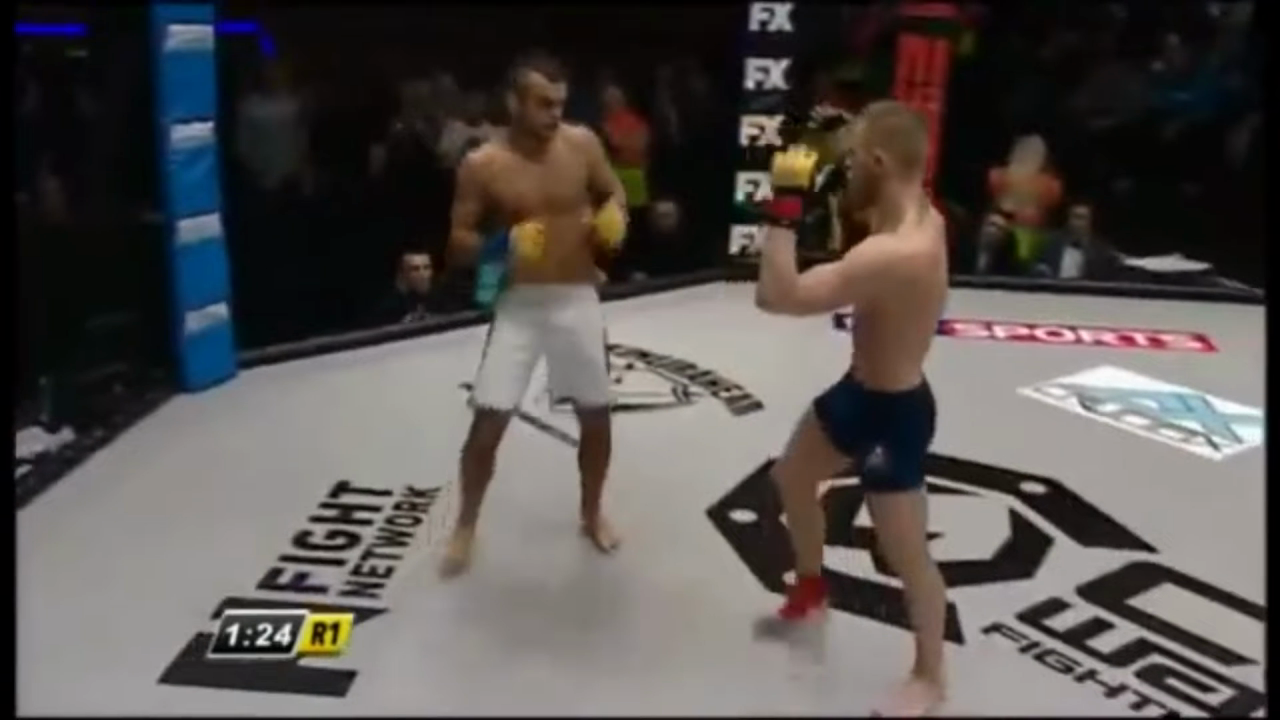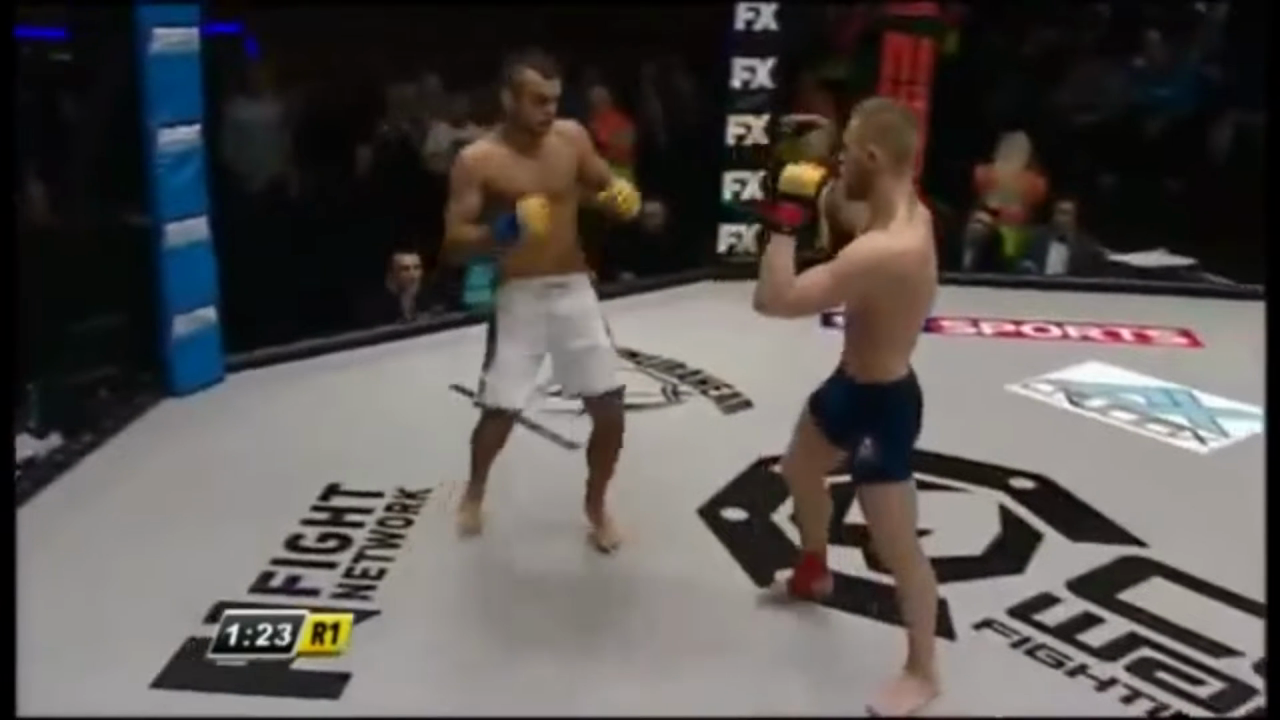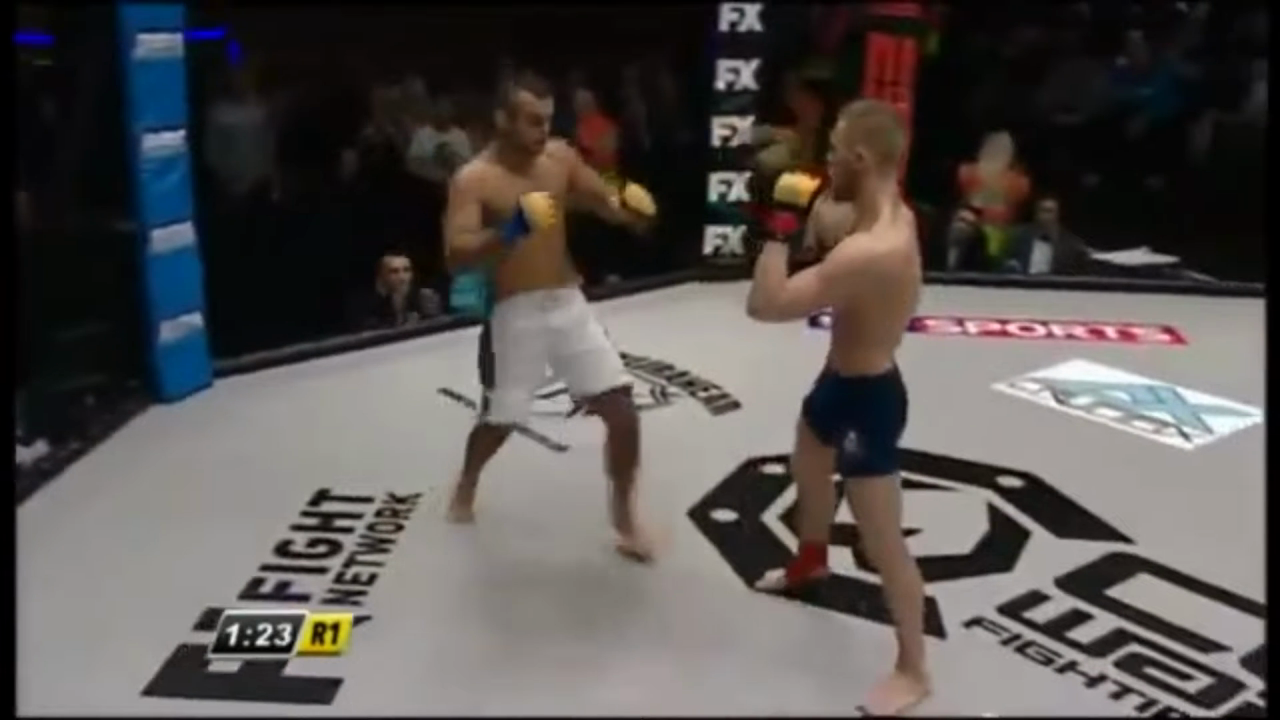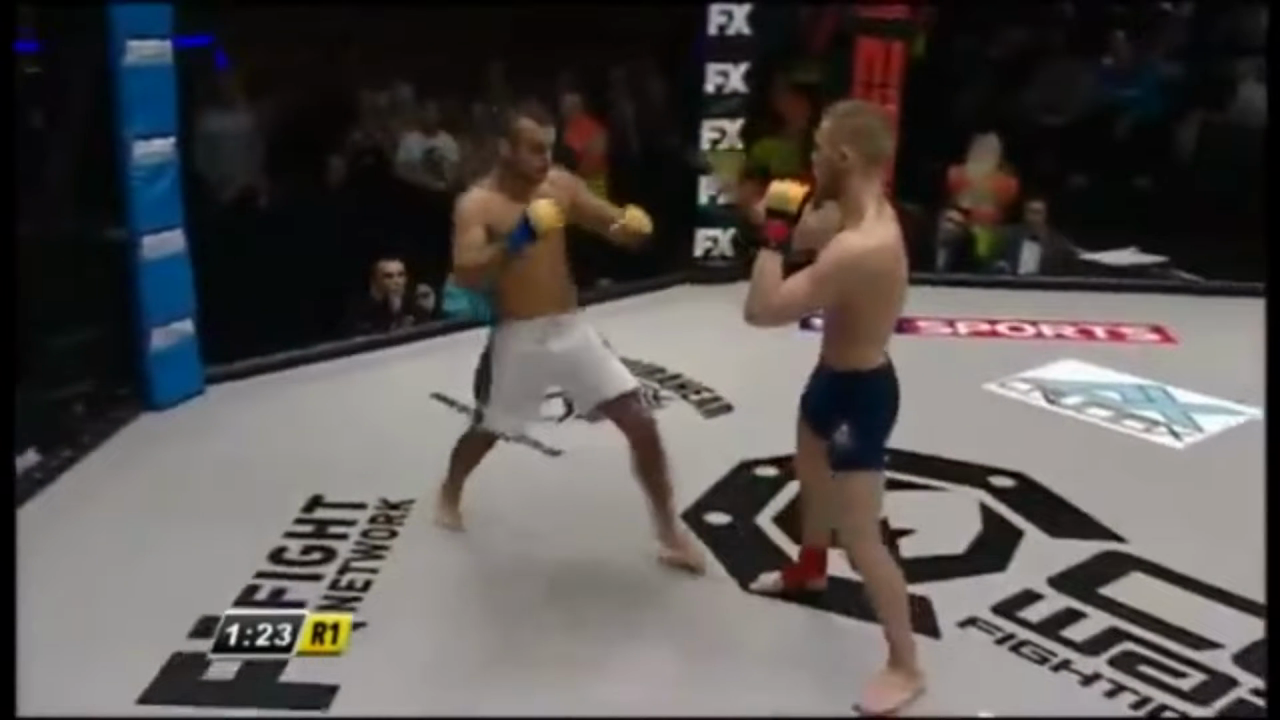
dt=0.4s
person 1, frame 1
left shoulder: (894, 254)
right shoulder: (918, 215)
left elbow: (775, 295)
right elbow: (858, 204)
left wrist: (786, 203)
left hip: (894, 413)
right hip: (859, 389)
left knee: (906, 555)
right knee: (790, 476)
right ankle: (808, 595)
person 1, frame 2
left shoulder: (886, 252)
right shoulder: (906, 211)
left elbow: (773, 299)
right elbow: (845, 211)
left wrist: (787, 214)
right wrist: (821, 182)
left hip: (882, 405)
right hip: (851, 383)
left knee: (897, 548)
right knee: (799, 470)
right ankle: (813, 572)
person 1, frame 3
left shoulder: (870, 254)
right shoulder: (891, 214)
left elbow: (765, 305)
left wrist: (782, 224)
right wrist: (803, 208)
left hip: (868, 400)
right hip: (841, 381)
left knee: (883, 543)
right knee: (808, 470)
left ankle: (912, 670)
right ankle: (810, 561)
person 1, frame 4
left shoulder: (860, 248)
right shoulder: (868, 211)
left elbow: (762, 310)
left wrist: (774, 229)
right wrist: (770, 215)
left hip: (860, 393)
right hip: (835, 376)
left knee: (860, 537)
right knee: (811, 473)
left ankle: (905, 667)
right ankle: (810, 568)
person 2, frame 1
left shoulder: (582, 144)
right shoulder: (482, 165)
left elbow: (614, 192)
right elbow: (458, 238)
left wrist: (613, 217)
right wrist: (500, 246)
left hip: (578, 300)
right hip: (519, 304)
left knee: (596, 419)
right knee: (487, 424)
left ankle: (591, 513)
right ankle: (465, 526)
person 2, frame 2
left shoulder: (572, 137)
right shoulder: (477, 160)
left elbow: (607, 183)
right elbow: (456, 238)
left wrist: (622, 196)
right wrist: (506, 228)
left hip: (575, 292)
right hip: (519, 299)
left knee: (610, 414)
right knee: (498, 416)
left ankle: (596, 508)
right ankle: (475, 493)
person 2, frame 3
left shoulder: (560, 157)
right shoulder: (473, 179)
left elbow: (606, 199)
right elbow: (456, 254)
left wrist: (631, 206)
right wrist: (511, 229)
left hip: (569, 304)
right hip: (516, 314)
left knee: (622, 415)
right knee: (499, 423)
left ankle: (623, 518)
right ankle: (466, 485)
person 2, frame 4
left shoulder: (561, 184)
right shoulder: (476, 204)
left elbow: (610, 221)
right elbow: (466, 275)
left wrist: (633, 225)
right wrist: (517, 239)
left hip: (572, 328)
right hip: (519, 338)
left knee: (641, 424)
right knee: (488, 431)
left ankle: (668, 529)
right ankle: (449, 493)
